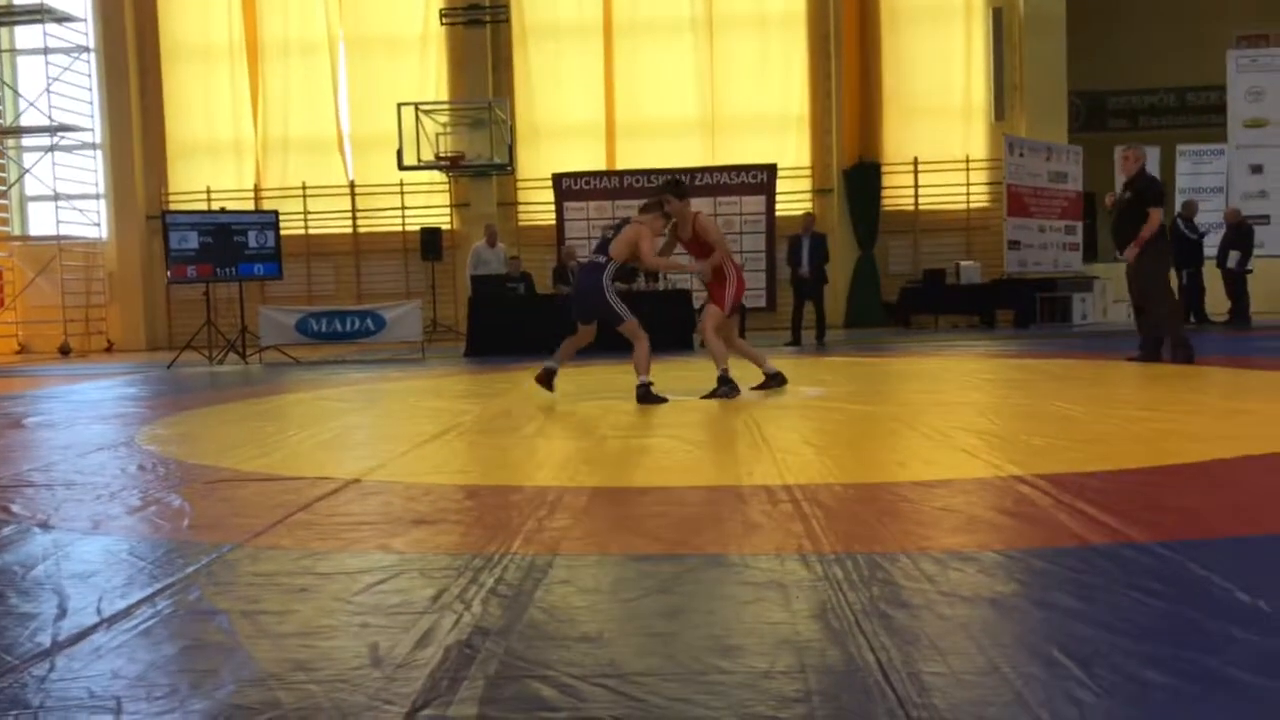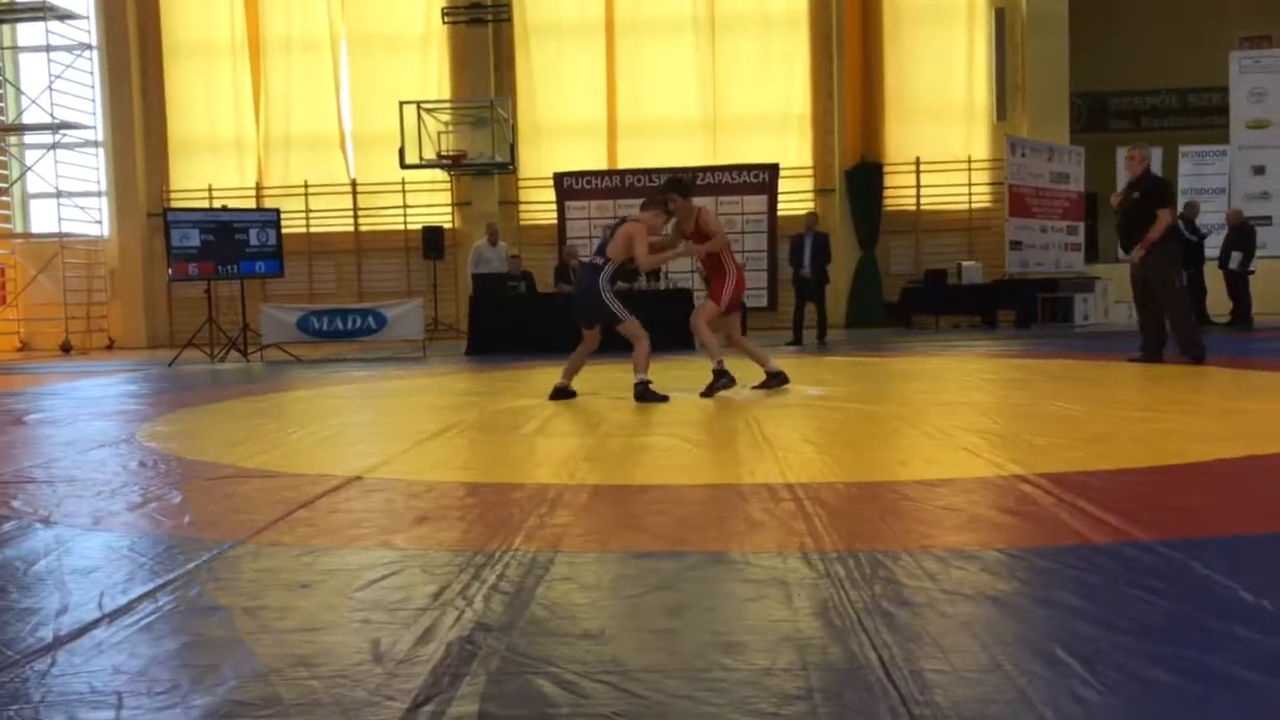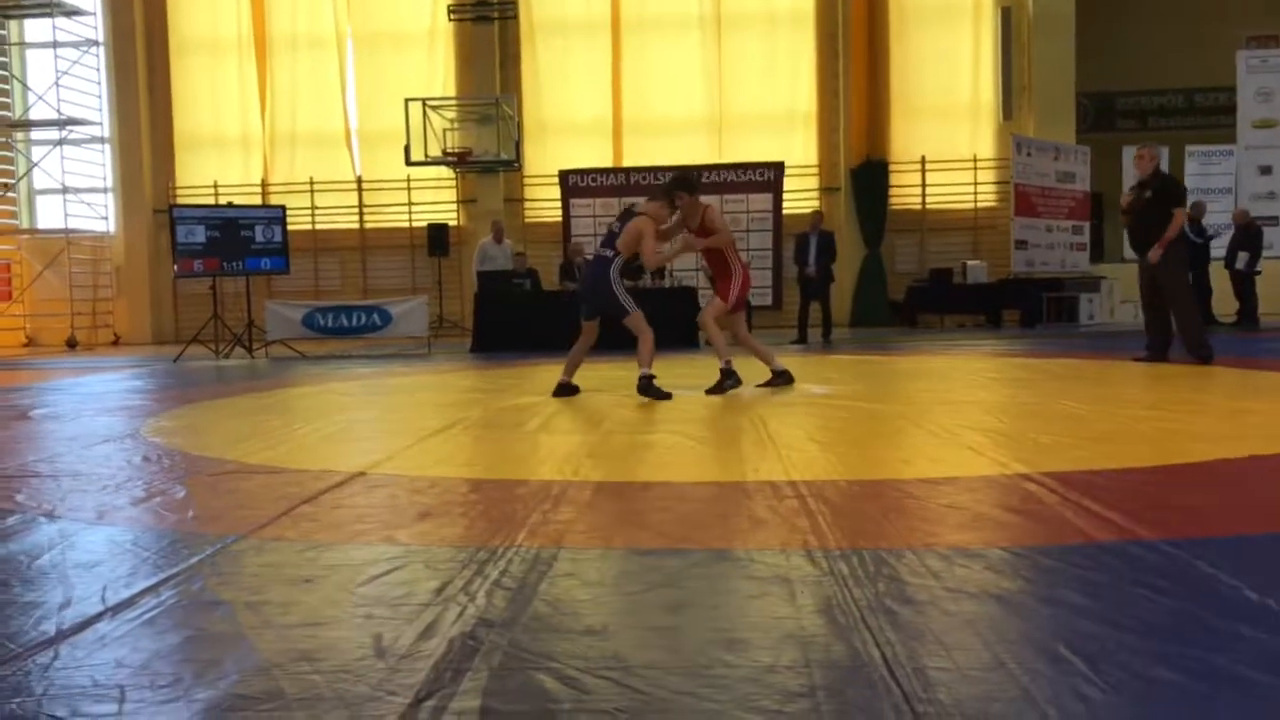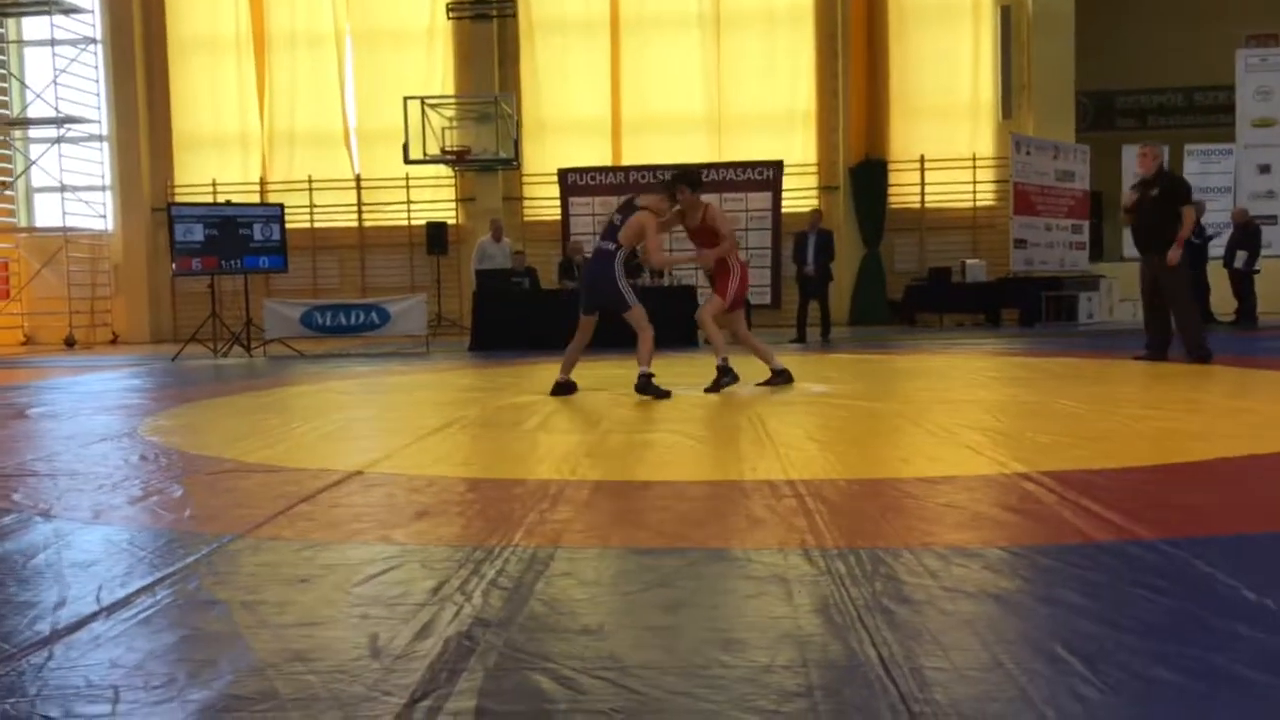
dt=0.1s
person 1, frame 1
left shoulder: (701, 221)
right shoulder: (675, 229)
left elbow: (722, 248)
right elbow: (661, 255)
left wrist: (707, 264)
left hip: (730, 280)
right hip: (718, 282)
left knee: (706, 327)
right knee: (730, 338)
left ankle: (725, 381)
right ankle: (773, 374)
person 1, frame 2
left shoulder: (704, 216)
right shoulder: (679, 224)
left elbow: (723, 239)
left wrist: (702, 248)
left hip: (730, 277)
right hip: (719, 279)
left knee: (698, 321)
right knee: (734, 336)
left ankle: (721, 373)
right ankle: (775, 373)
person 1, frame 3
left shoulder: (710, 213)
right shoulder: (685, 219)
left elbow: (727, 238)
left wrist: (703, 242)
left hip: (734, 275)
right hip: (723, 277)
left knee: (706, 318)
right knee: (741, 334)
left ankle: (728, 372)
right ankle: (781, 372)
person 1, frame 4
left shoulder: (712, 212)
right shoulder: (681, 215)
left elbow: (733, 241)
left wrist: (714, 253)
left hip: (733, 273)
right hip: (722, 276)
left knee: (704, 315)
right knee: (740, 333)
left ankle: (725, 369)
right ankle: (780, 371)
person 2, frame 1
left shoulder: (1149, 184)
right shoulder: (1126, 188)
left elbow: (1156, 217)
left wrist: (1136, 244)
right wrist: (1111, 207)
left hip: (1152, 252)
right hip: (1135, 254)
left knee: (1161, 300)
right knee: (1141, 304)
left ankle: (1181, 349)
right ankle: (1150, 350)
person 2, frame 2
left shoulder: (1156, 184)
right shoulder: (1128, 189)
left elbow: (1165, 218)
right elbow: (1129, 221)
left wrist: (1142, 246)
right wrist: (1116, 207)
left hip: (1159, 253)
right hip: (1140, 256)
left knee: (1172, 300)
right knee: (1144, 305)
left ankle: (1193, 348)
right ankle: (1152, 350)
person 2, frame 3
left shoulder: (1168, 184)
right shoulder: (1135, 190)
left elbow: (1180, 217)
right elbow: (1128, 224)
left wrist: (1160, 246)
right wrist: (1124, 208)
left hip: (1168, 255)
right hip: (1147, 257)
left knee: (1181, 301)
right knee: (1152, 305)
left ankle: (1199, 348)
right ankle: (1157, 350)
person 2, frame 4
left shoulder: (1173, 182)
right shoulder: (1137, 188)
left elbow: (1189, 215)
right elbow: (1129, 222)
left wrist: (1178, 246)
right wrist: (1127, 207)
left hip: (1170, 254)
right hip: (1149, 256)
left knee: (1181, 301)
right knee: (1152, 304)
left ankle: (1198, 349)
right ankle: (1156, 348)
person 3, frame 1
left shoulder: (622, 226)
right shoulder: (642, 230)
right elbow: (652, 262)
right wrist: (688, 267)
left hip: (582, 283)
right hip: (599, 285)
left knee: (584, 336)
right knee: (640, 338)
left ankle: (550, 368)
right ankle: (643, 388)
person 3, frame 2
left shoulder: (623, 223)
right shoulder: (638, 228)
right elbow: (644, 263)
right wrist: (678, 252)
left hip: (582, 285)
right hip: (599, 286)
left knee: (591, 342)
right knee: (641, 338)
left ankle: (562, 386)
right ankle: (641, 386)
person 3, frame 3
left shoulder: (628, 212)
right shoulder: (647, 224)
right elbow: (650, 263)
left hip: (590, 277)
right hip: (608, 280)
left knee: (588, 337)
right knee: (645, 333)
left ankle: (564, 383)
right ankle: (645, 382)
person 3, frame 4
left shoulder: (626, 203)
right shoulder: (648, 219)
right elbow: (656, 261)
right wrist: (693, 257)
left hip: (591, 271)
right hip: (611, 273)
left knee: (584, 332)
right knee: (645, 329)
left ankle: (562, 381)
right ankle: (644, 379)
